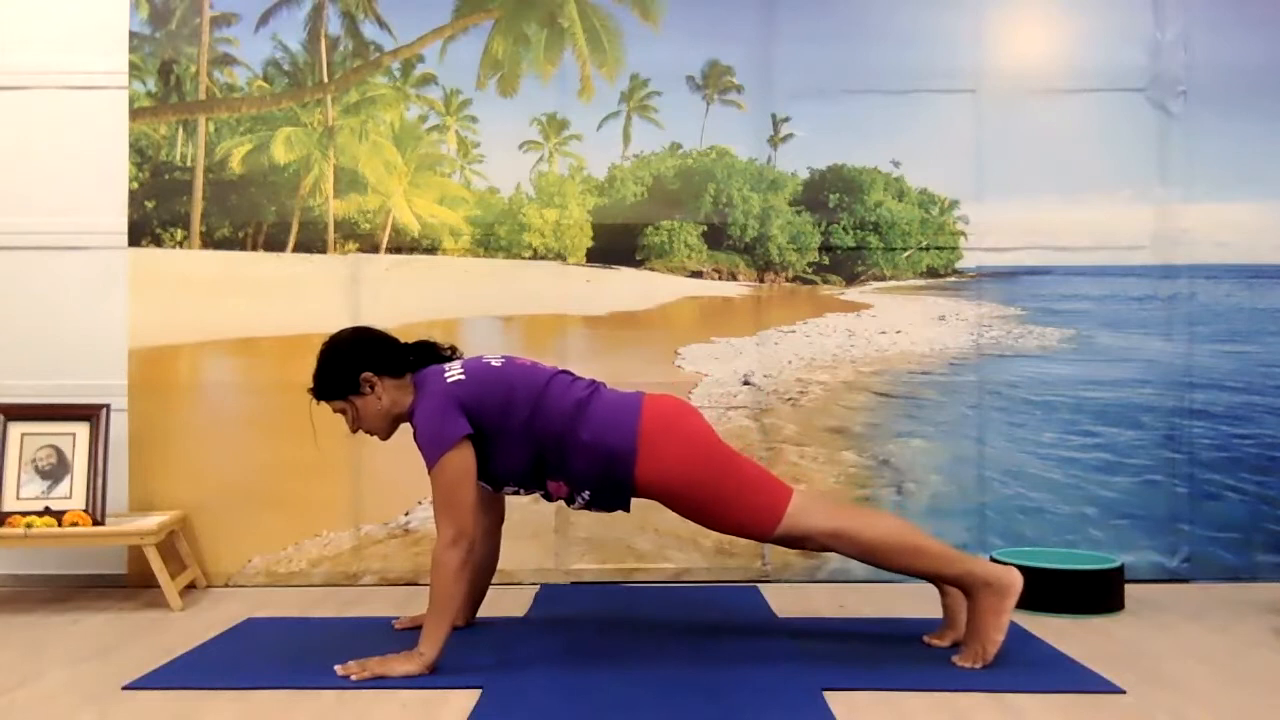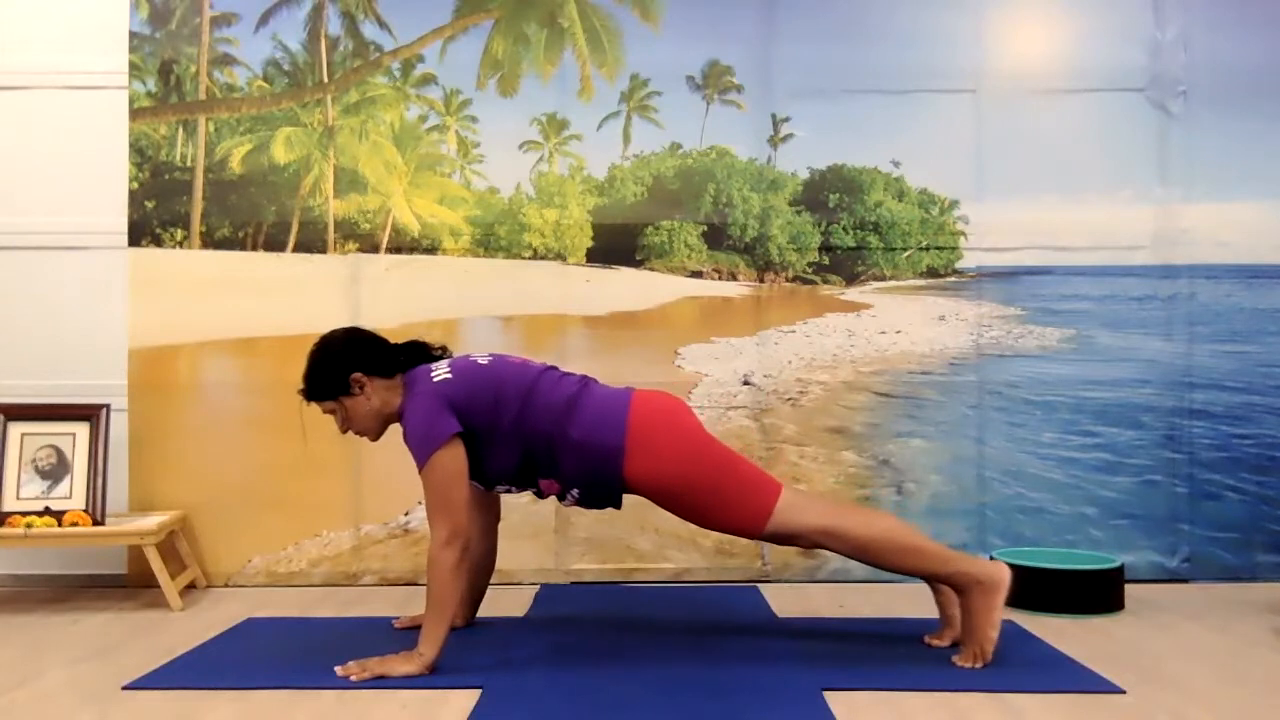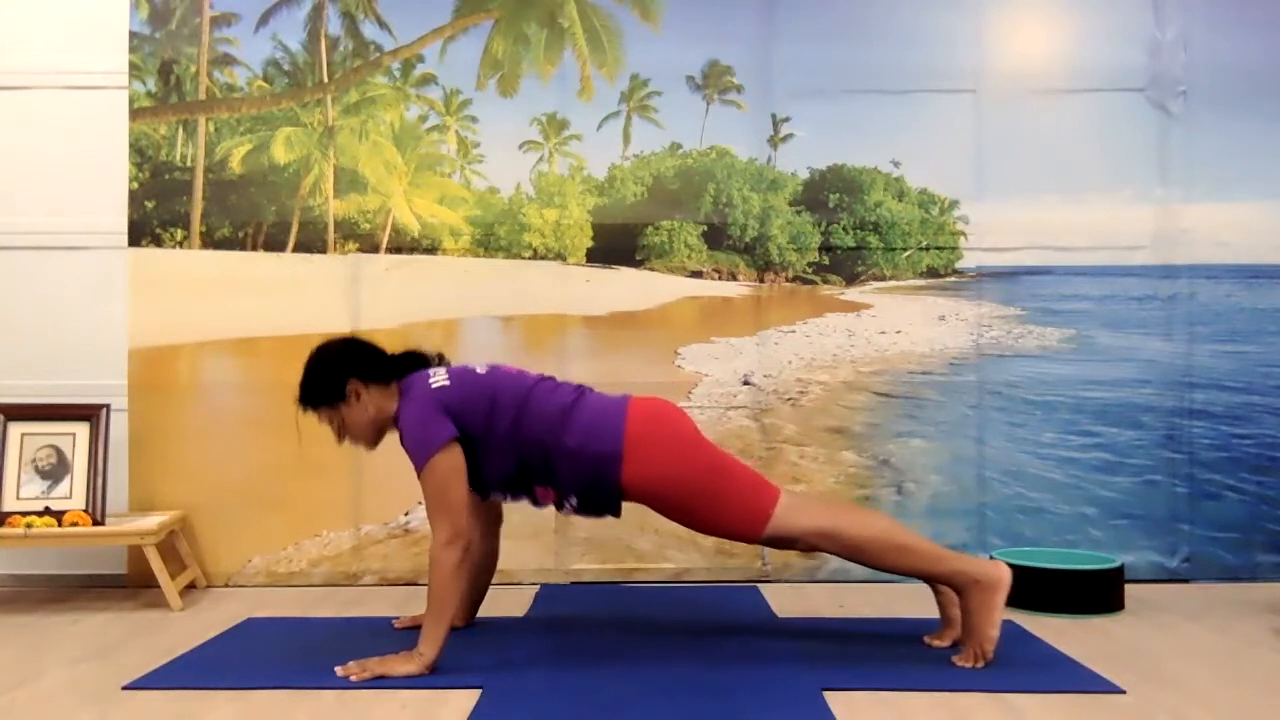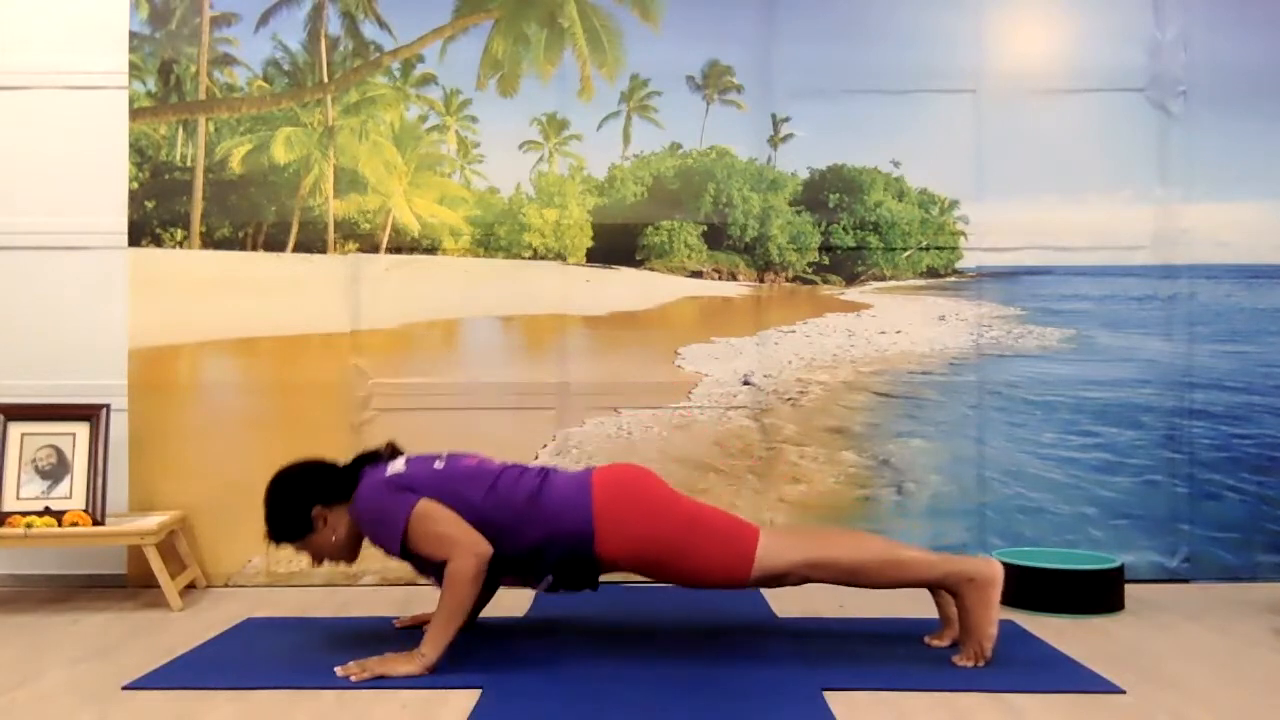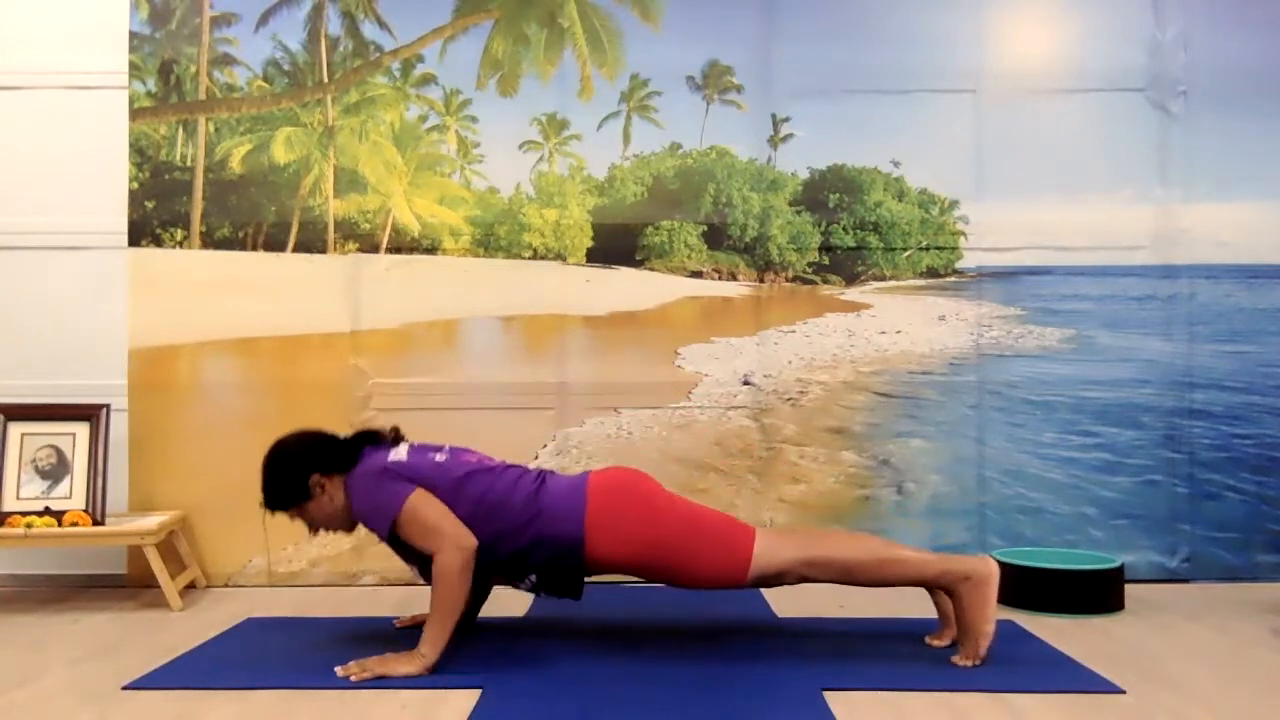
dt=0.5s
person 1, frame 1
left shoulder: (433, 403)
right shoulder: (455, 388)
left elbow: (456, 538)
right elbow: (487, 520)
left wrist: (423, 653)
right wrist: (460, 613)
left hip: (656, 449)
right hip: (652, 433)
left knee: (810, 522)
right knee: (803, 523)
left ankle: (983, 578)
right ankle: (949, 574)
person 1, frame 2
left shoulder: (422, 405)
right shoulder: (446, 387)
left elbow: (450, 537)
right elbow: (483, 518)
left wrist: (422, 652)
right wrist: (460, 612)
left hip: (646, 444)
right hip: (641, 428)
left knee: (804, 521)
right knee: (795, 520)
left ankle: (972, 575)
right ankle: (945, 576)
person 1, frame 3
left shoulder: (416, 408)
right shoulder: (442, 397)
left elbow: (453, 539)
right elbow: (485, 521)
left wrist: (422, 654)
right wrist: (459, 613)
left hip: (641, 452)
right hip: (639, 434)
left knee: (799, 524)
right knee: (792, 524)
left ankle: (970, 574)
right ankle: (946, 574)
person 1, frame 4
left shoulder: (373, 505)
right shoulder: (396, 480)
left elbow: (473, 552)
left wrist: (426, 652)
right wrist: (456, 612)
left hip: (614, 517)
right hip: (609, 500)
left knee: (789, 557)
right knee: (779, 556)
left ankle: (964, 573)
right ankle: (943, 577)
person 1, frame 5
left shoulder: (368, 486)
right shoulder: (400, 462)
left elbow: (458, 545)
left wrist: (425, 652)
right wrist: (457, 611)
left hip: (608, 524)
right hip: (606, 502)
left knee: (785, 558)
right knee: (781, 556)
left ankle: (961, 571)
right ankle: (938, 572)
